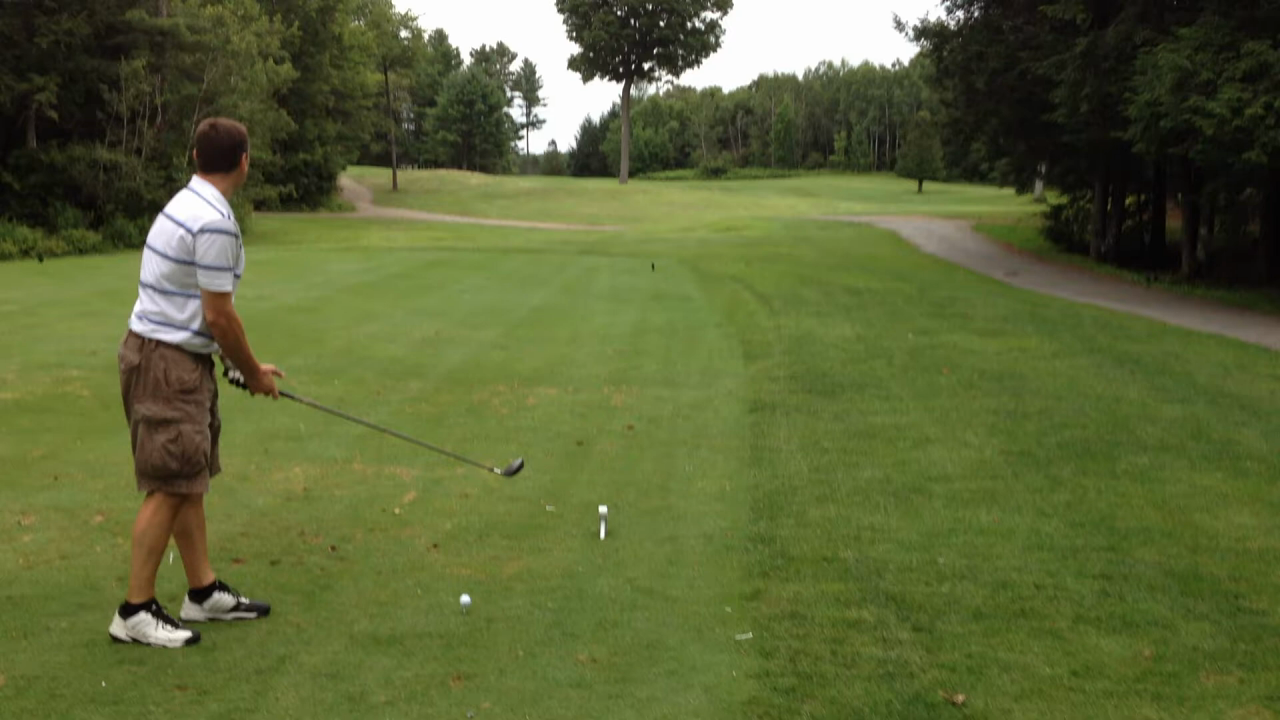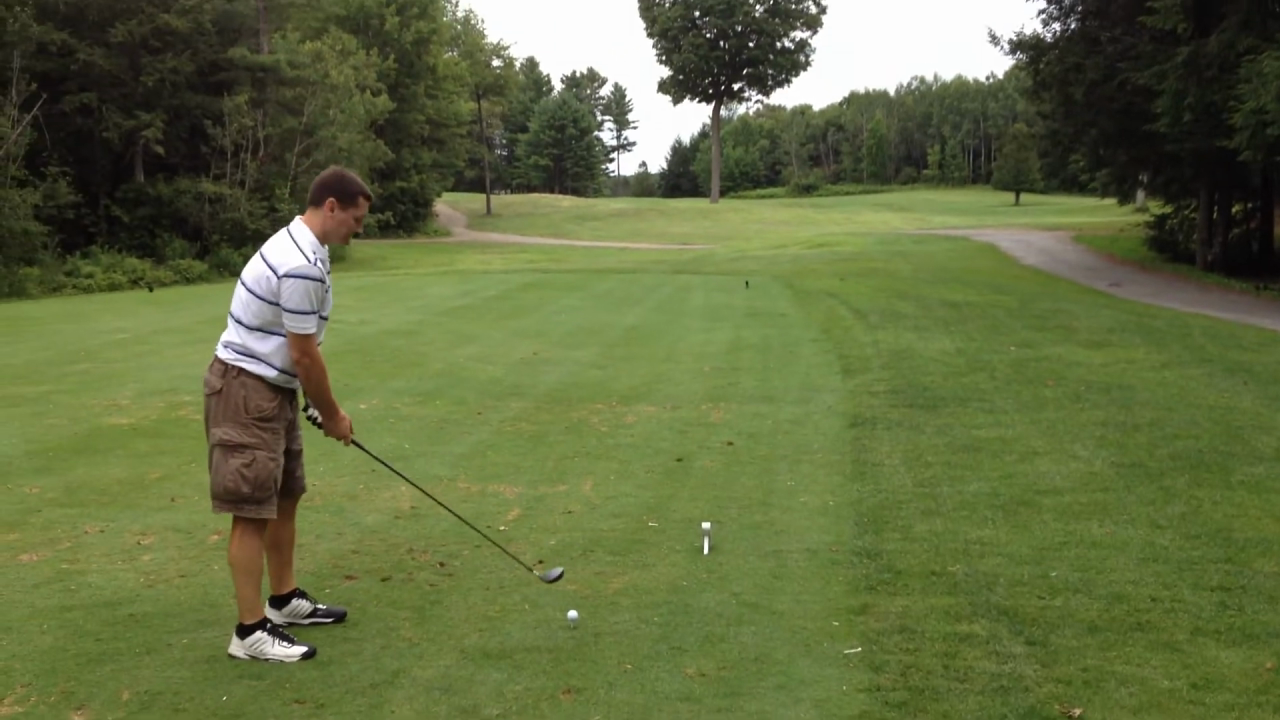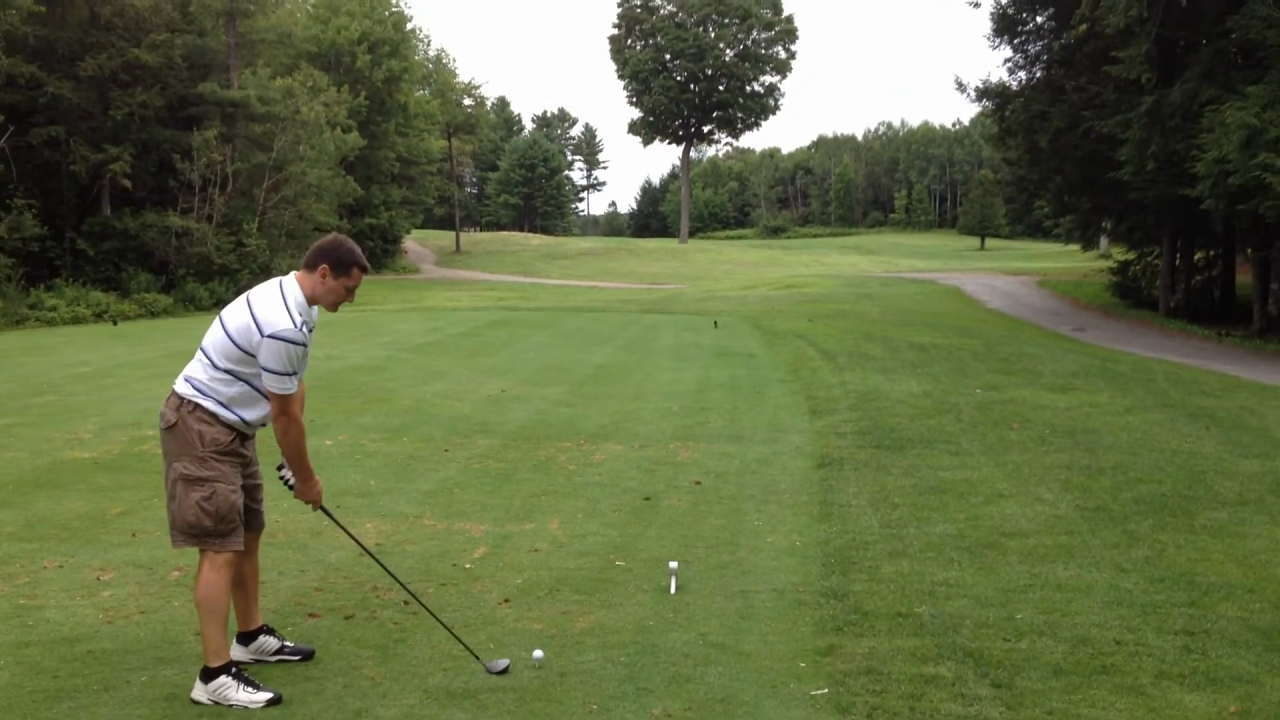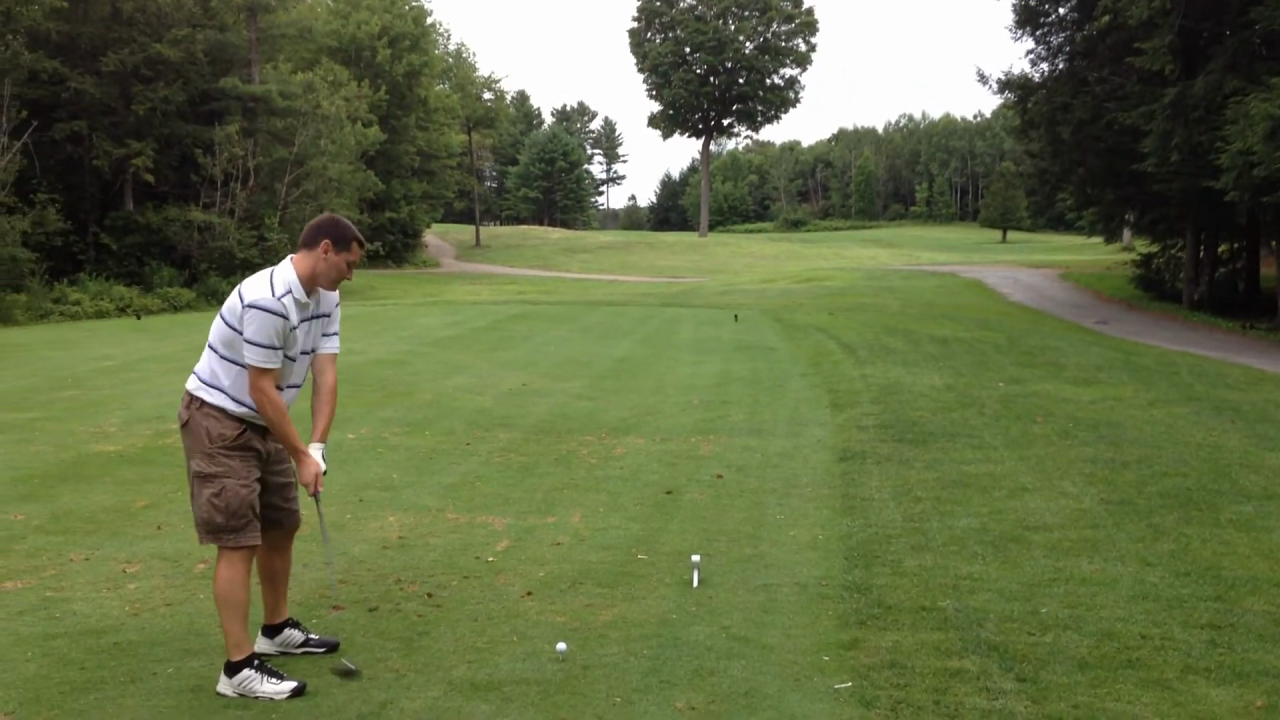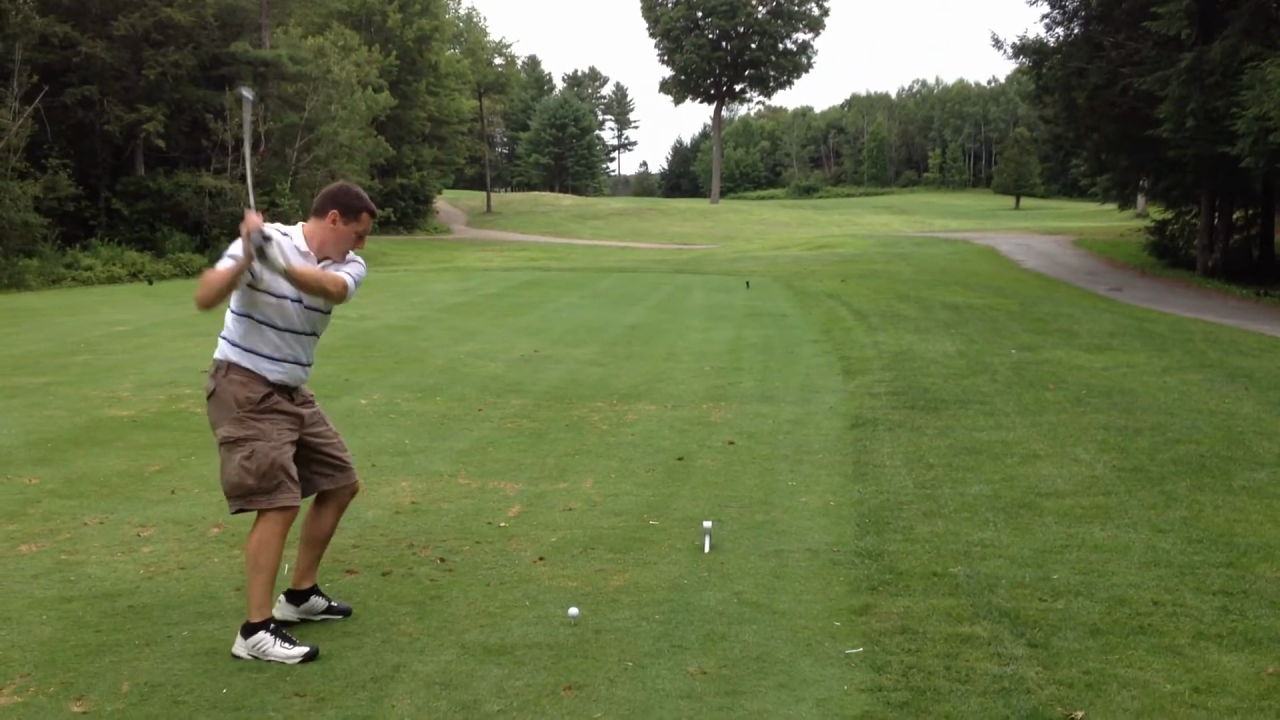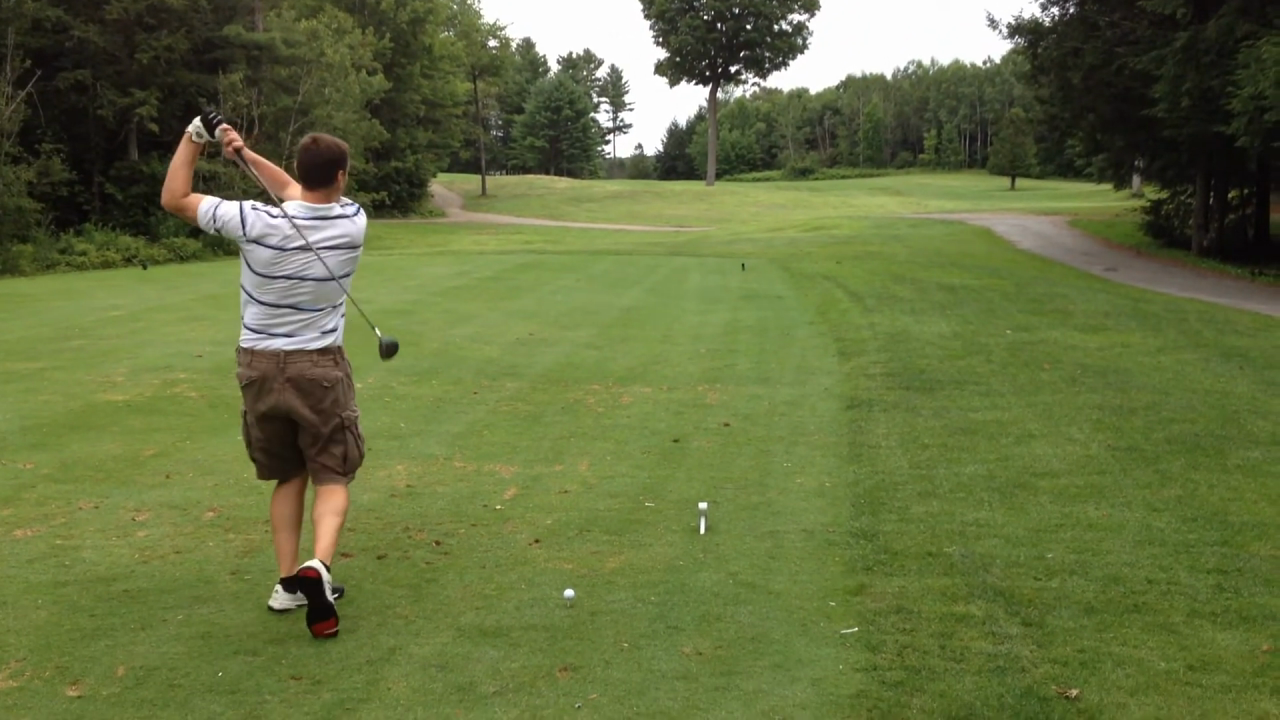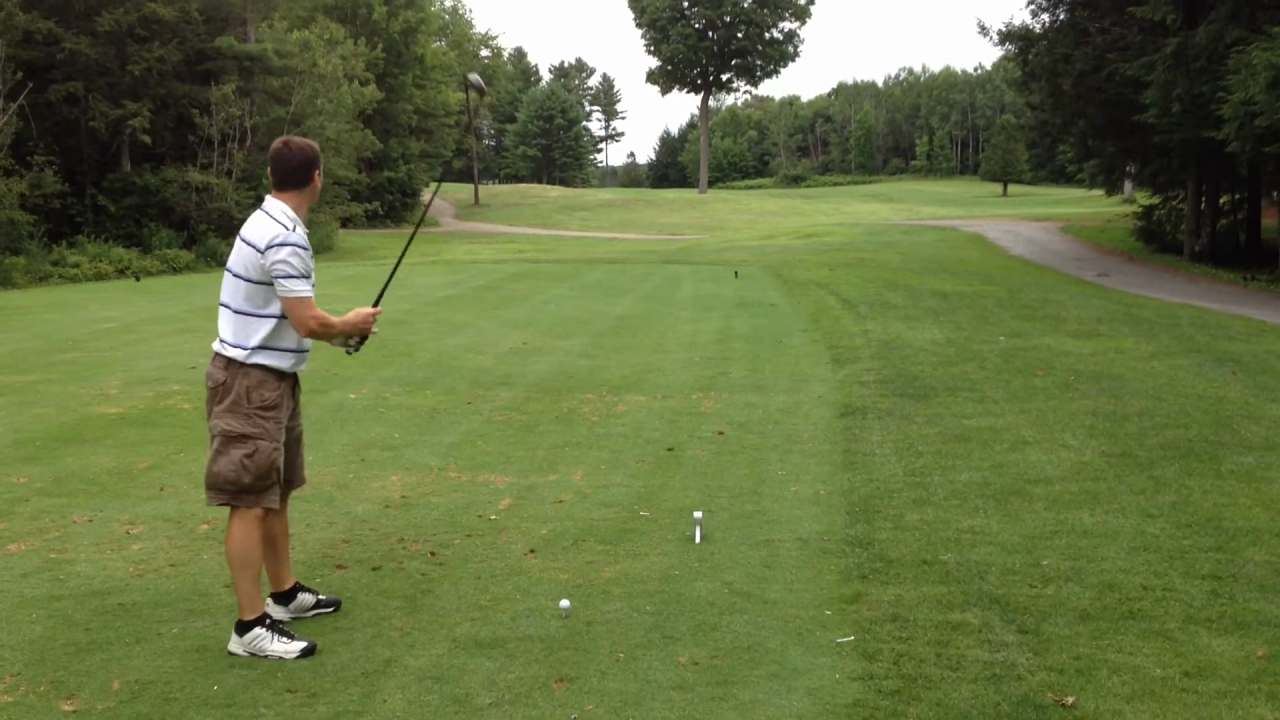
dt=0.7s
person 1, frame 1
left shoulder: (190, 204)
right shoulder: (214, 222)
right elbow: (219, 315)
left wrist: (241, 364)
right wrist: (253, 373)
left hip: (178, 356)
right hip: (168, 360)
left knee: (190, 482)
right knee: (169, 486)
left ankle: (204, 593)
right ankle: (135, 610)
person 1, frame 2
left shoulder: (305, 247)
right shoulder: (301, 266)
left elbow: (304, 346)
right elbow: (304, 357)
left wrist: (326, 407)
right wrist: (332, 416)
left hip: (272, 387)
right hip: (246, 387)
left knee: (284, 499)
right knee: (253, 510)
left ankle: (283, 599)
right ankle: (250, 630)
person 1, frame 3
left shoulder: (289, 294)
right shoulder: (283, 327)
left elbow: (293, 393)
right elbow: (285, 414)
left wrist: (298, 465)
right wrist: (306, 478)
left hip: (228, 424)
right hip: (201, 425)
left knee: (246, 534)
right knee: (220, 547)
left ankle: (251, 637)
right ankle: (215, 675)
person 1, frame 4
left shoulder: (324, 299)
right shoulder: (267, 300)
left elbow: (325, 374)
right elbow: (263, 389)
left wrist: (317, 445)
right wrist: (301, 456)
left hip: (258, 424)
right hip: (217, 422)
left knee: (278, 528)
right knee: (238, 542)
left ankle: (277, 629)
right ankle: (238, 668)
person 1, frame 5
left shoulder: (351, 267)
right shoulder: (263, 248)
left elbow: (329, 292)
right elbow: (205, 297)
left wrist: (282, 259)
right wrist: (248, 252)
left hip: (290, 390)
right hip: (245, 386)
left knee: (340, 485)
right knee: (276, 504)
left ankle: (299, 593)
right ankle: (255, 630)
person 1, frame 6
left shoulder: (257, 223)
right shoulder: (354, 221)
left elbow: (174, 199)
right elbow: (297, 193)
left wrist: (195, 135)
right wrist: (245, 152)
left hip: (259, 366)
right hip: (319, 367)
left knee: (288, 475)
right knee: (332, 476)
left ankle: (288, 580)
right ankle: (319, 566)
person 1, frame 7
left shoulder: (268, 221)
right shoulder: (285, 238)
right elbow: (306, 323)
left wrist: (340, 329)
right wrist: (354, 323)
left hip: (268, 375)
right hip: (251, 379)
left knee: (276, 492)
right knee: (250, 500)
left ankle: (284, 594)
right ankle: (250, 626)
